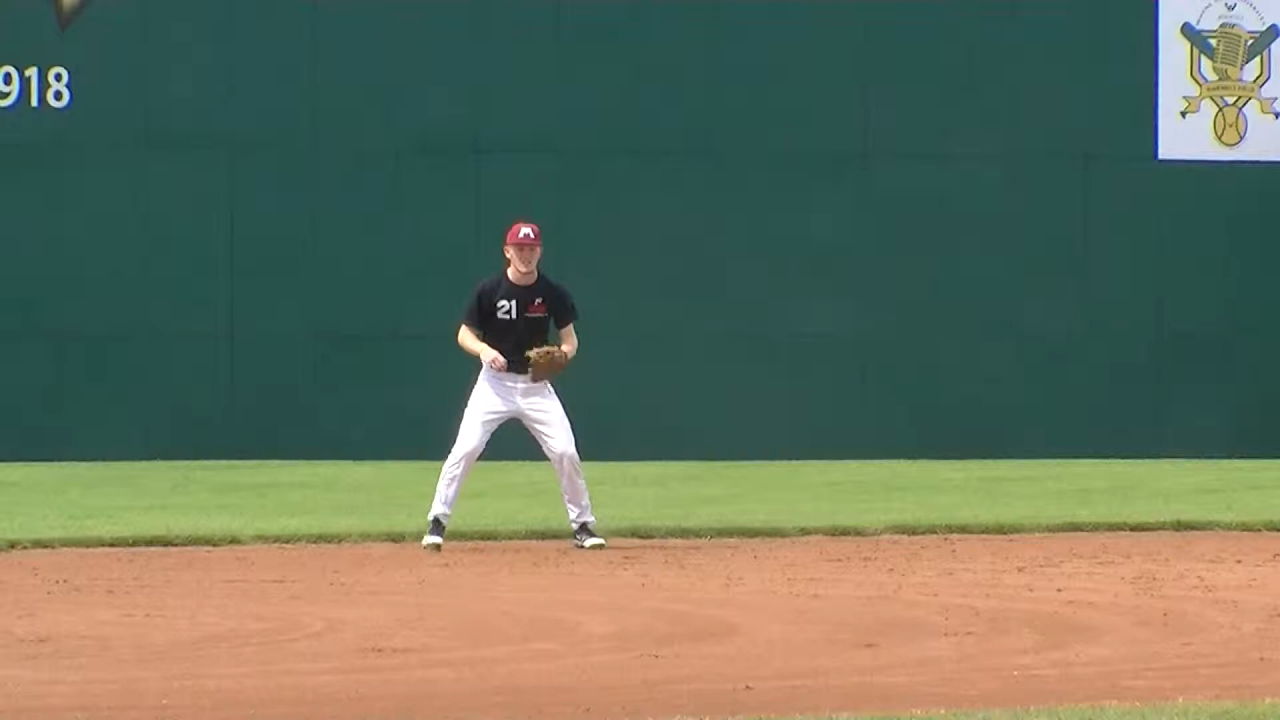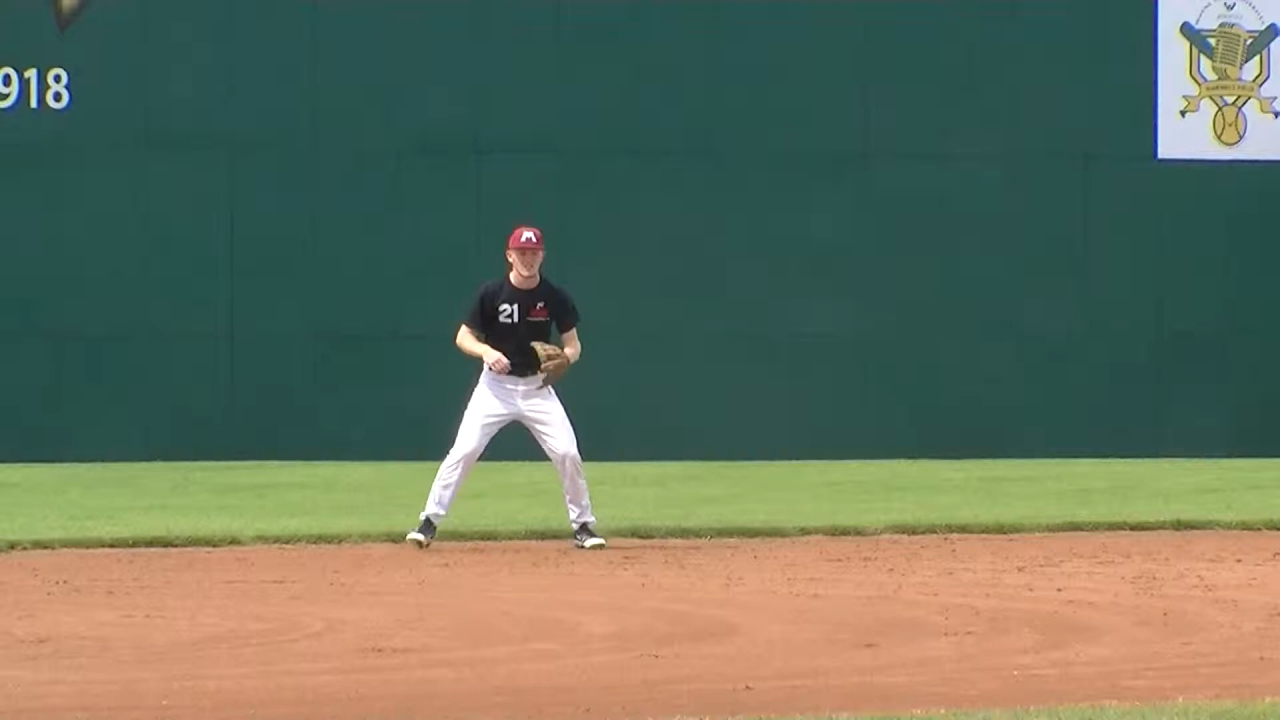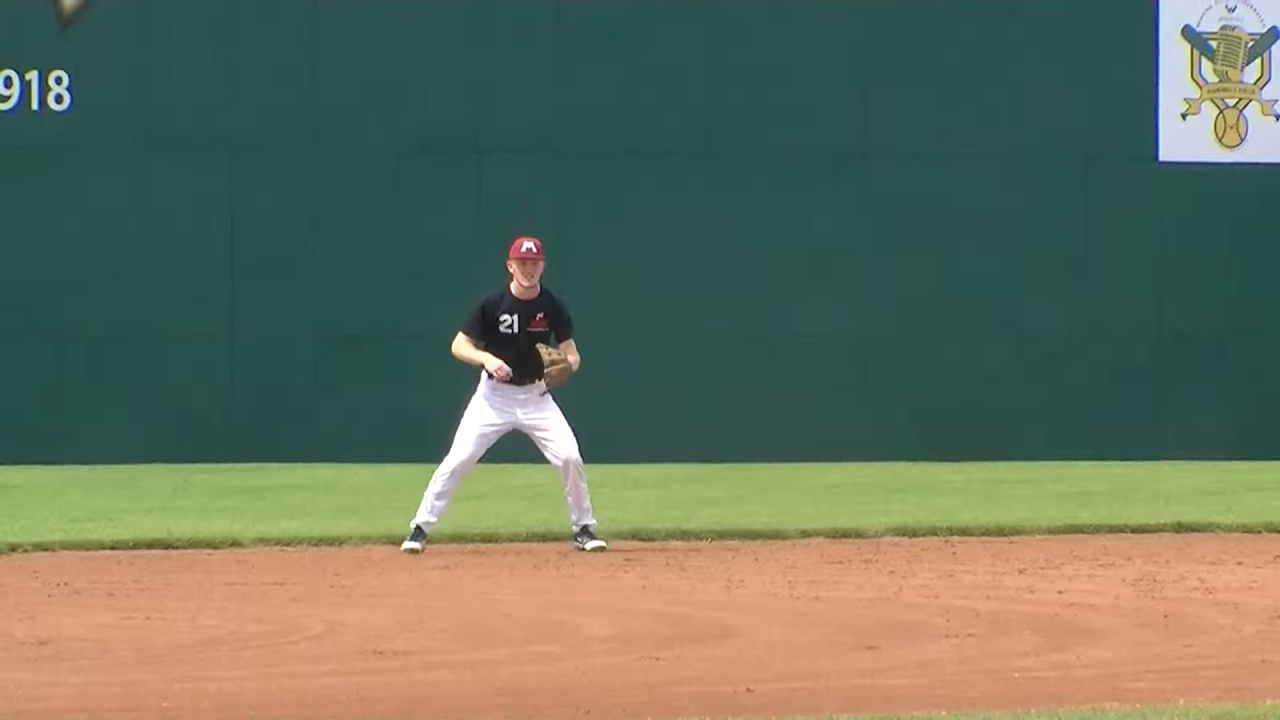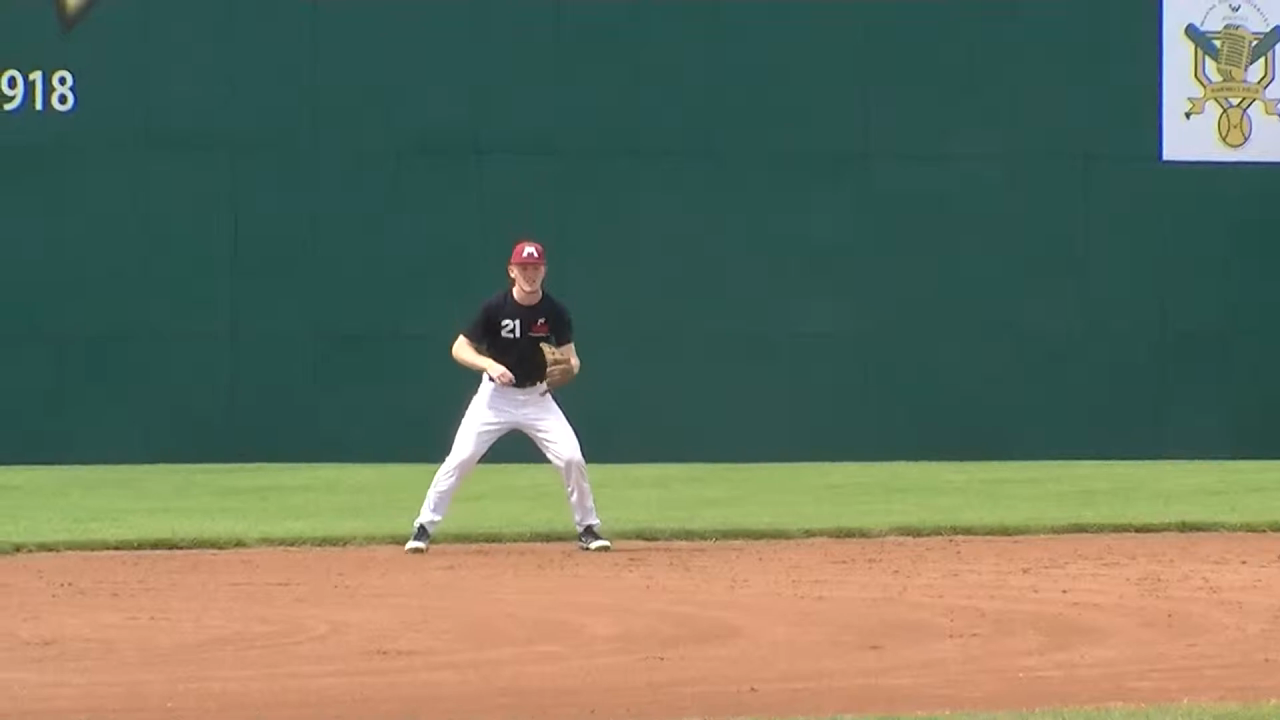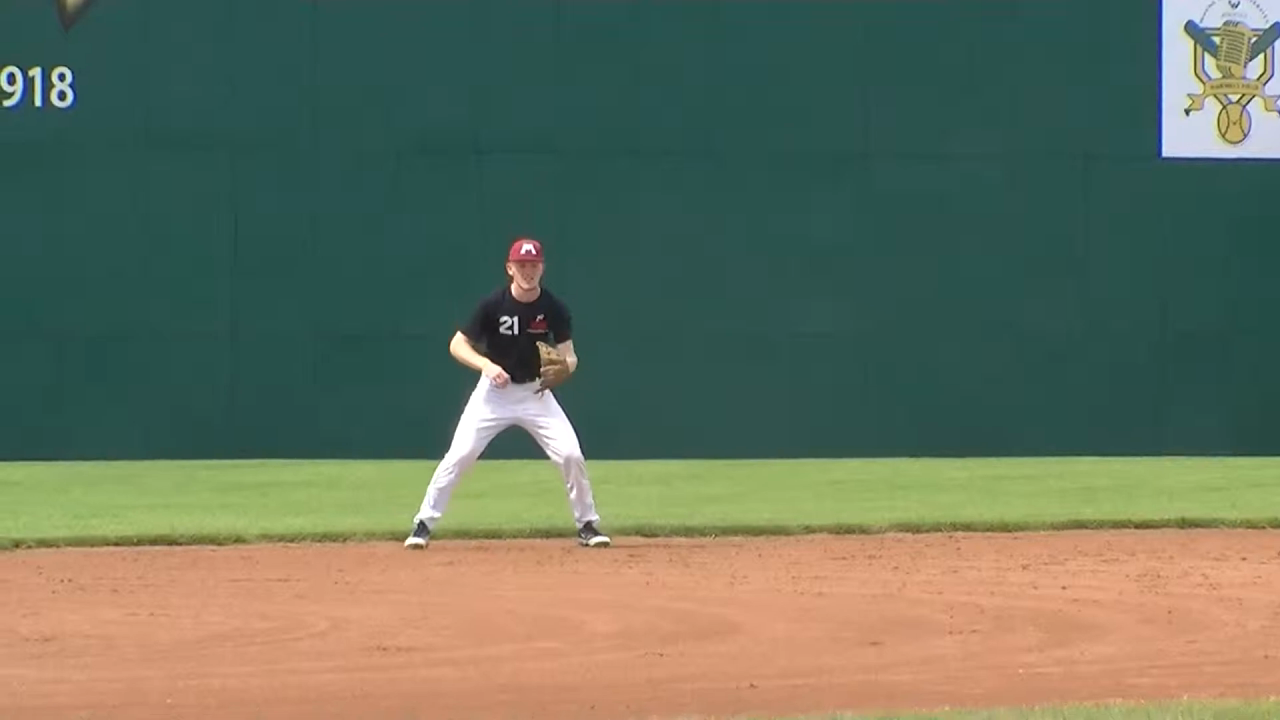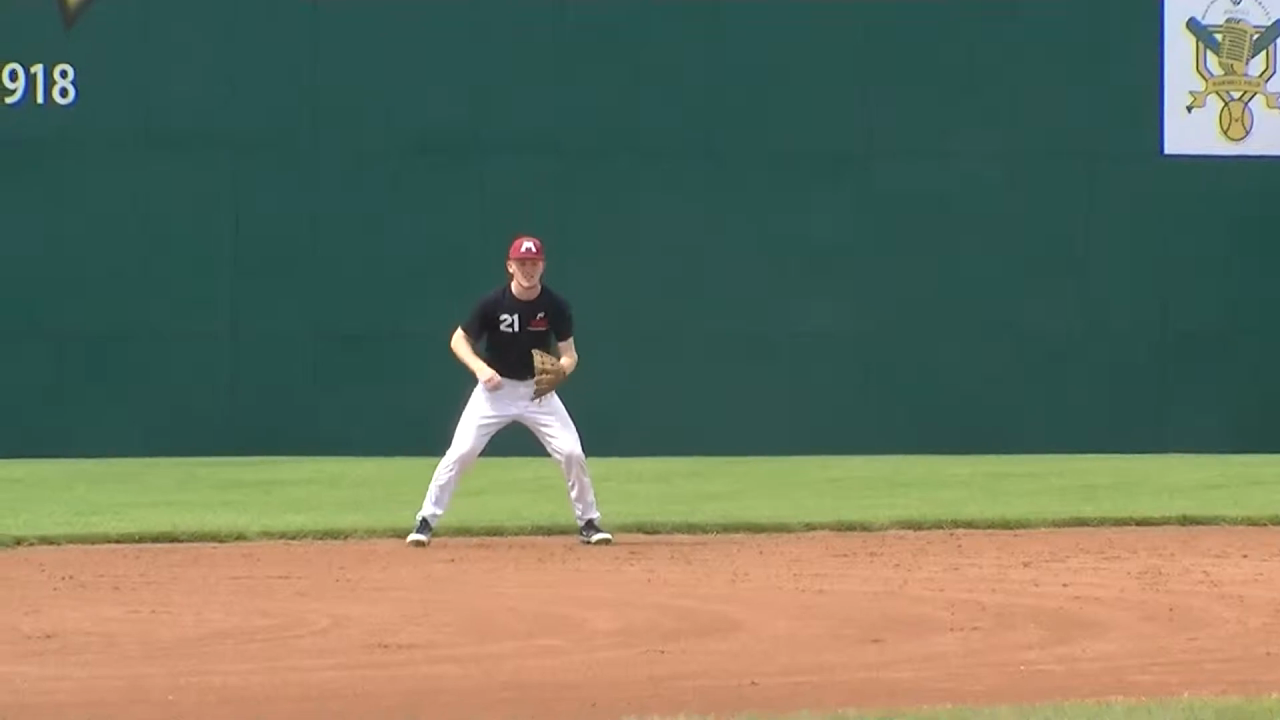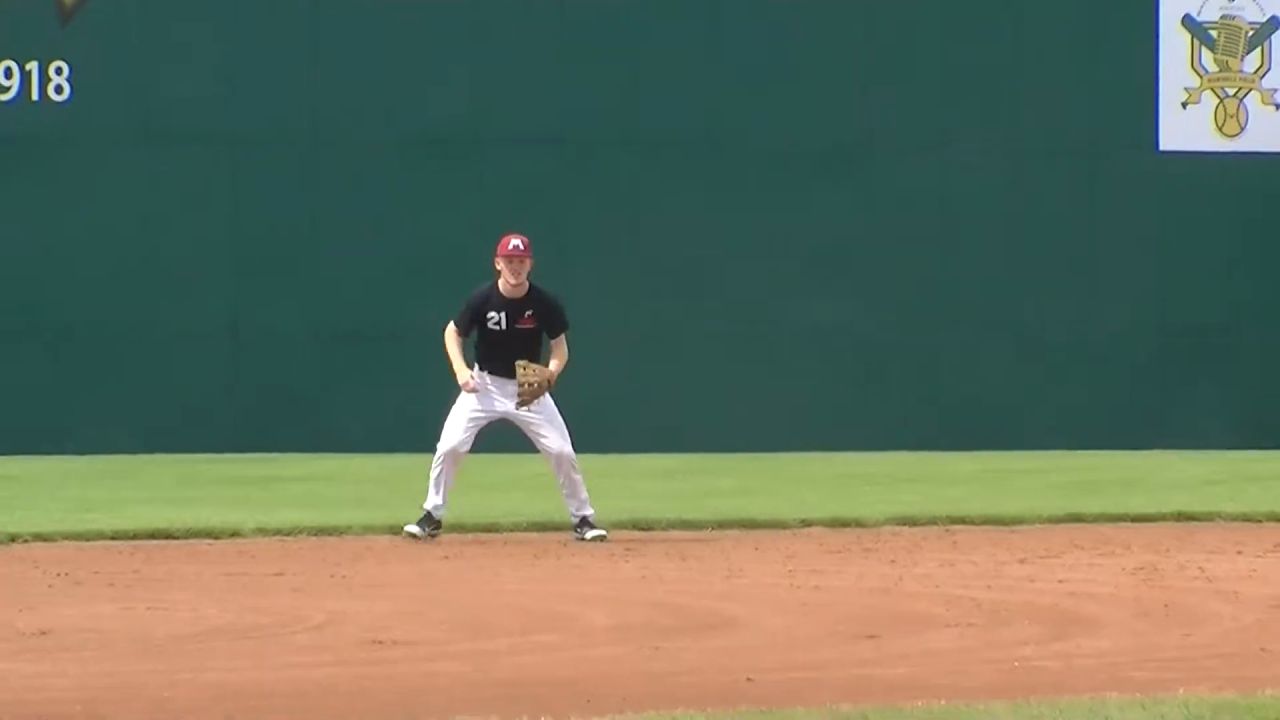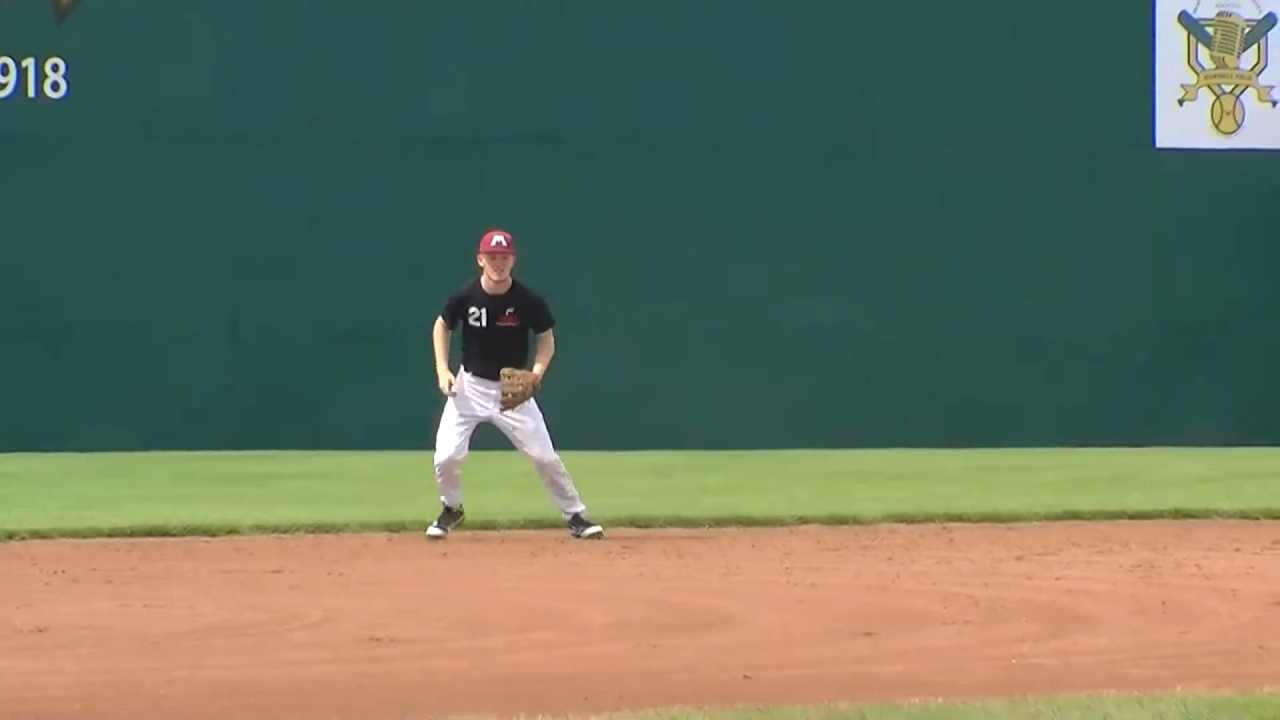
dt=0.1s
person 1, frame 1
left shoulder: (554, 293)
right shoulder: (489, 289)
left elbow: (569, 339)
right elbow: (464, 335)
left wrist: (561, 356)
right wrist: (483, 349)
left hip: (537, 384)
right hip: (495, 382)
left knee: (566, 452)
right knee: (464, 450)
left ankle: (583, 526)
right ankle: (437, 521)
person 1, frame 2
left shoulder: (556, 296)
right shoulder: (491, 293)
left elbow: (573, 345)
right elbow: (464, 336)
left wrist: (563, 359)
right wrist: (486, 351)
left hip: (537, 386)
right hip: (495, 384)
left knee: (567, 452)
right knee: (462, 452)
left ankle: (582, 525)
right ankle: (429, 521)
person 1, frame 3
left shoulder: (554, 308)
right shoulder: (491, 303)
left elbow: (571, 354)
right elbow: (459, 346)
left wrist: (568, 365)
right wrist: (487, 358)
left hip: (535, 395)
right hip: (494, 393)
left knee: (570, 457)
right knee: (458, 460)
left ankle: (583, 529)
right ankle: (420, 528)
person 1, frame 4
left shoulder: (555, 311)
right shoulder: (494, 307)
left elbow: (571, 357)
right elbow: (459, 349)
left wrist: (568, 368)
right wrist: (488, 363)
left hip: (536, 396)
right hip: (495, 395)
left knee: (572, 458)
right knee: (459, 460)
left ankle: (587, 529)
right ankle: (424, 527)
person 1, frame 5
left shoulder: (554, 308)
right shoulder: (493, 304)
left elbow: (569, 355)
right elbow: (458, 344)
left wrist: (563, 367)
right wrist: (485, 365)
left hip: (535, 391)
right hip: (494, 391)
left knee: (571, 454)
right knee: (458, 456)
left ankle: (587, 525)
right ankle: (424, 524)
person 1, frame 6
left shoulder: (555, 305)
right shoulder: (493, 302)
left elbow: (569, 354)
right elbow: (458, 340)
left wrist: (561, 370)
right wrist: (480, 367)
left hip: (537, 389)
right hip: (495, 388)
left knee: (572, 452)
right knee: (459, 453)
left ankle: (588, 522)
right ankle: (426, 521)
person 1, frame 7
left shoulder: (545, 303)
right shoulder: (477, 299)
left elbow: (560, 347)
right elbow: (452, 331)
left wrist: (549, 374)
right wrist: (460, 369)
right hip: (482, 384)
left knee: (562, 452)
right knee: (449, 447)
left ankle: (582, 519)
right ankle: (432, 515)
person 1, frame 8
left shoulder: (531, 299)
right shoulder: (464, 296)
left elbow: (547, 338)
right elbow: (441, 327)
left wrist: (536, 374)
right wrist: (442, 369)
right hip: (470, 385)
left knee: (544, 457)
right knee: (447, 455)
left ankle: (575, 515)
right ankle: (451, 509)
